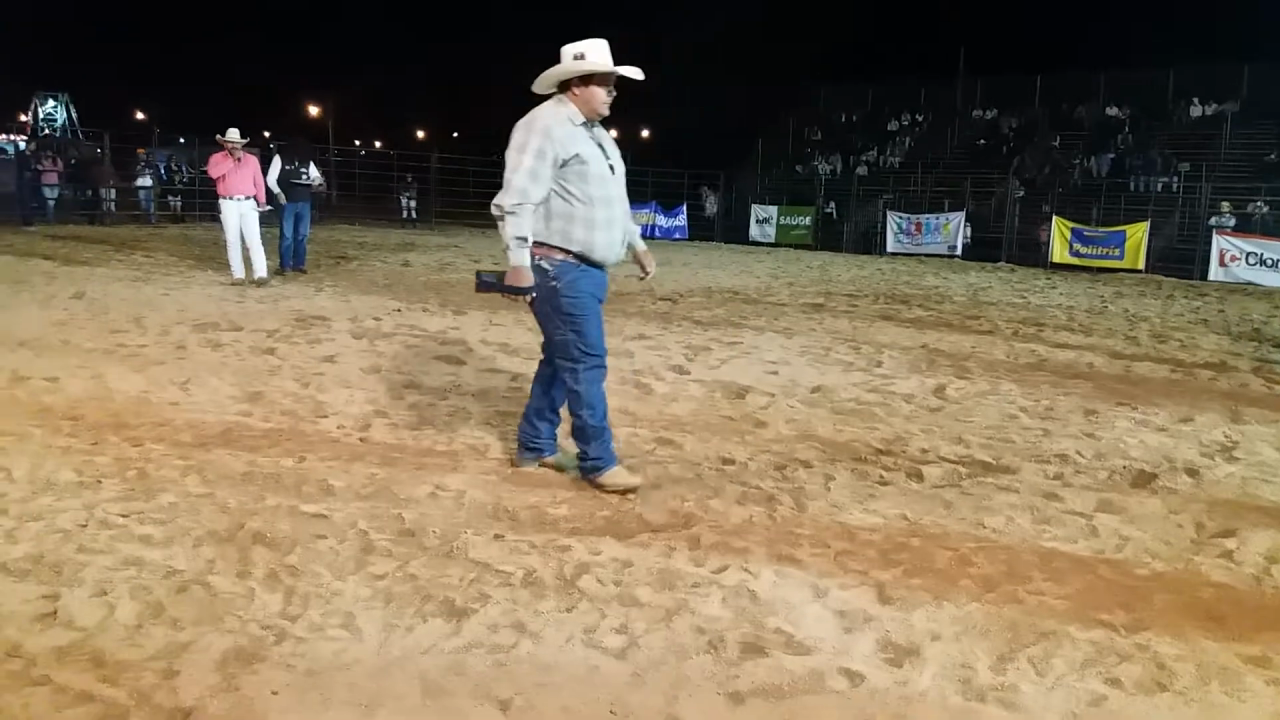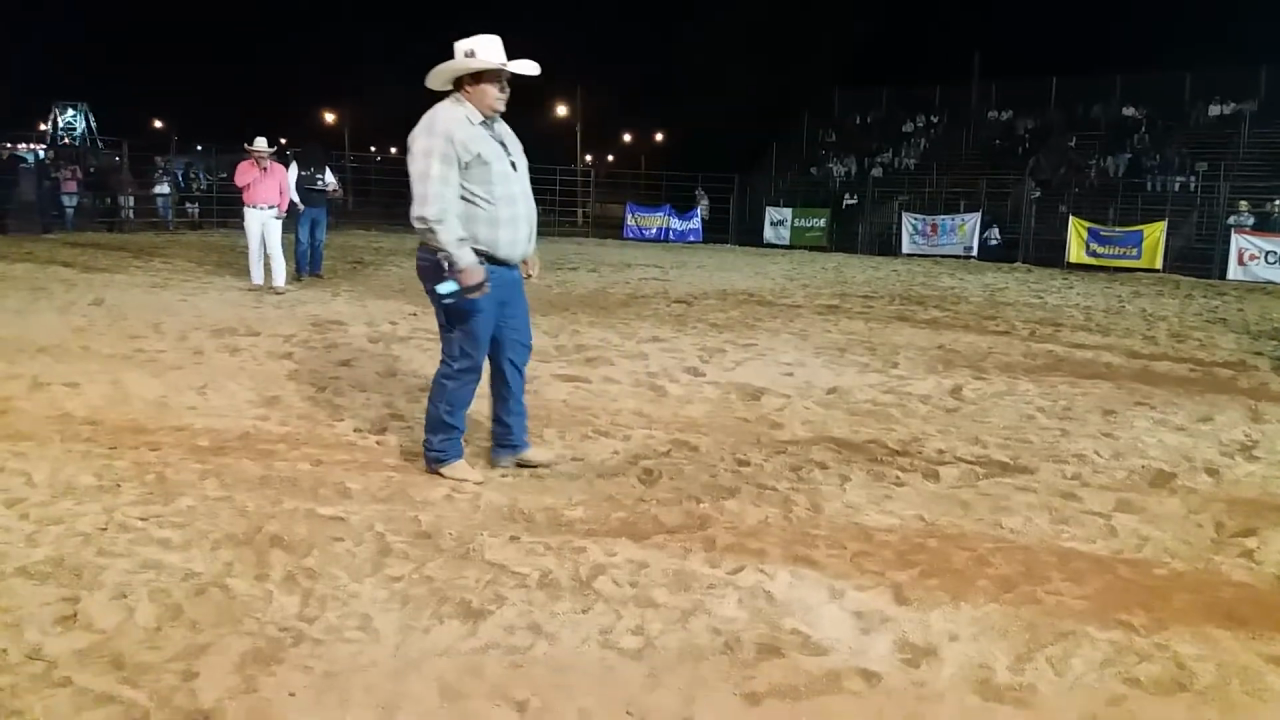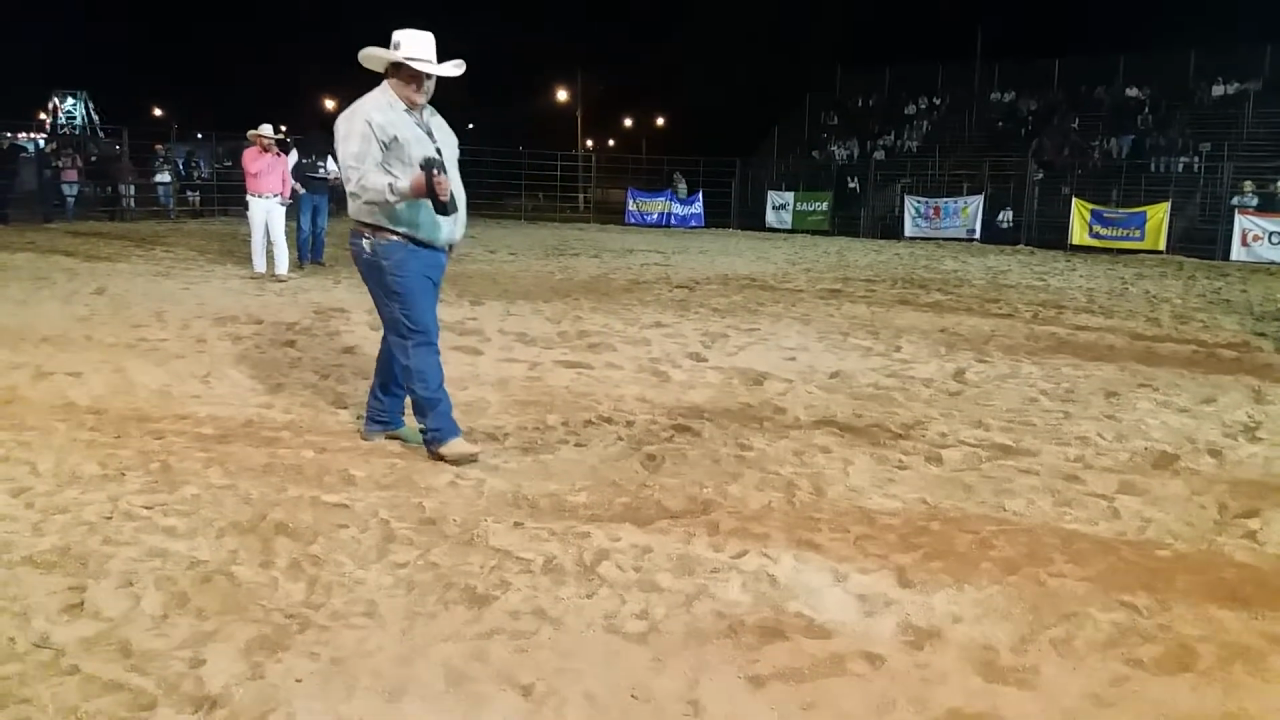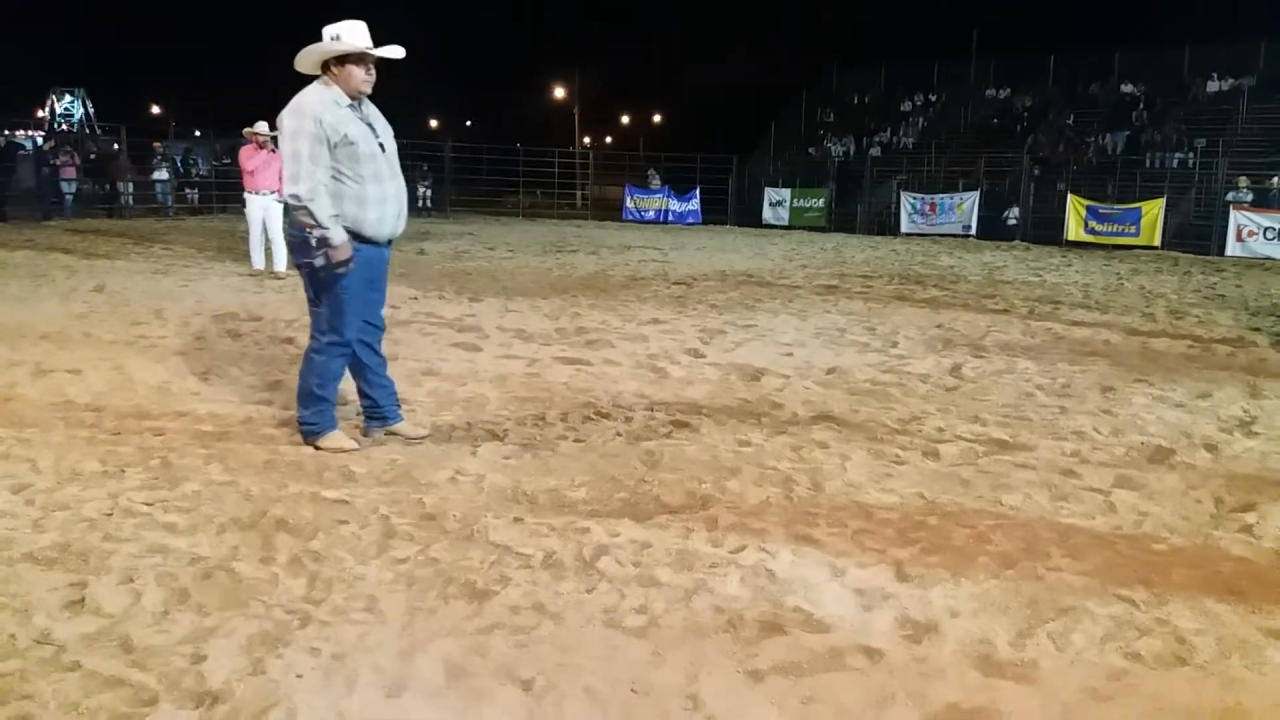
dt=0.7s
person 1, frame 1
left shoulder: (594, 131)
right shoulder: (544, 127)
left elbow: (609, 200)
right elbow: (516, 200)
left wrist: (637, 245)
right wrist: (519, 259)
left hip: (586, 268)
right hip: (556, 269)
left knee: (562, 359)
right knee: (586, 360)
left ankle: (534, 445)
right ankle: (599, 462)
person 1, frame 2
left shoulder: (494, 127)
right shoulder: (442, 128)
right elbow: (434, 208)
left wrist: (525, 249)
right wrist: (464, 263)
left hip: (502, 267)
right hip: (463, 268)
left knee: (514, 350)
right knee: (463, 361)
left ankle: (510, 443)
right ankle: (442, 453)
person 1, frame 3
left shoulder: (431, 119)
right shoulder: (366, 115)
left elbow: (447, 177)
right elbow: (359, 180)
left wrist: (451, 227)
right wrist: (411, 187)
left hip: (429, 247)
right hip: (390, 247)
left knee: (403, 335)
right knee: (419, 336)
left ankle: (382, 419)
right ankle: (442, 432)
person 1, frame 4
left shoulder: (363, 108)
right shoulder: (310, 110)
right elbow: (304, 187)
left wrist: (377, 237)
right wrist: (334, 239)
left hip: (372, 245)
right hip: (337, 248)
left knee: (368, 332)
right knee: (334, 336)
left ankle: (383, 415)
right ankle: (317, 425)
